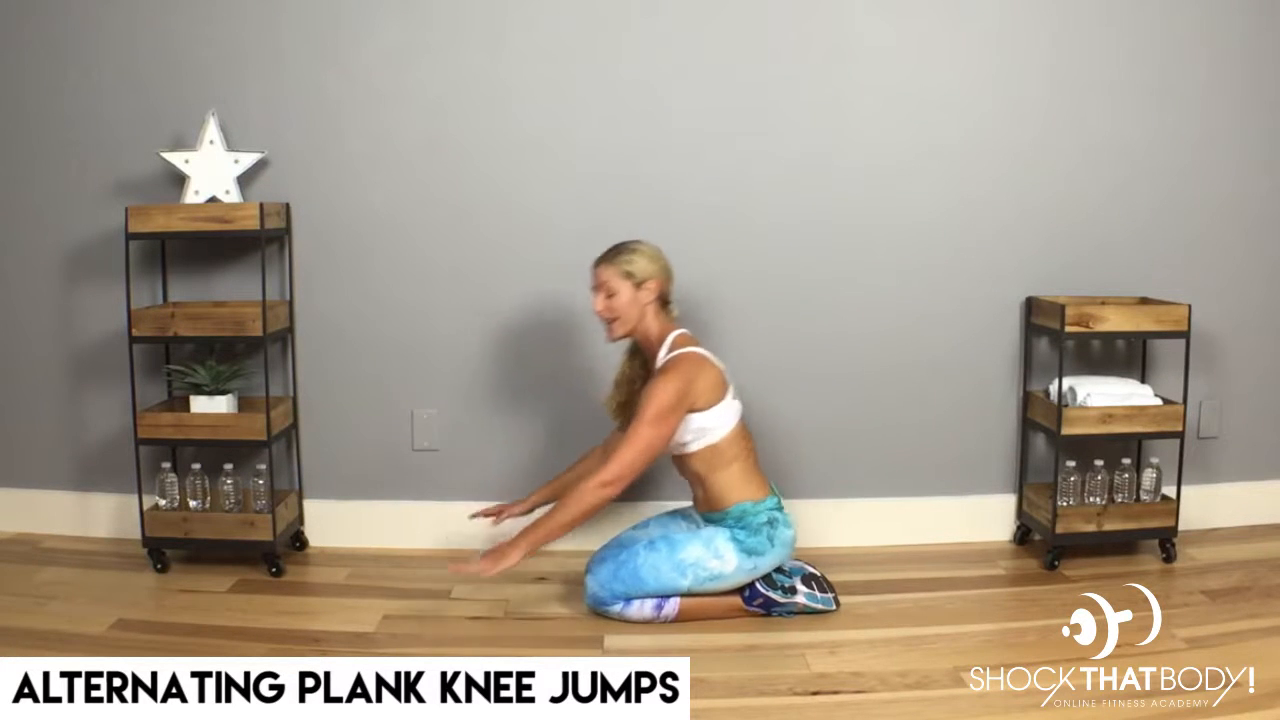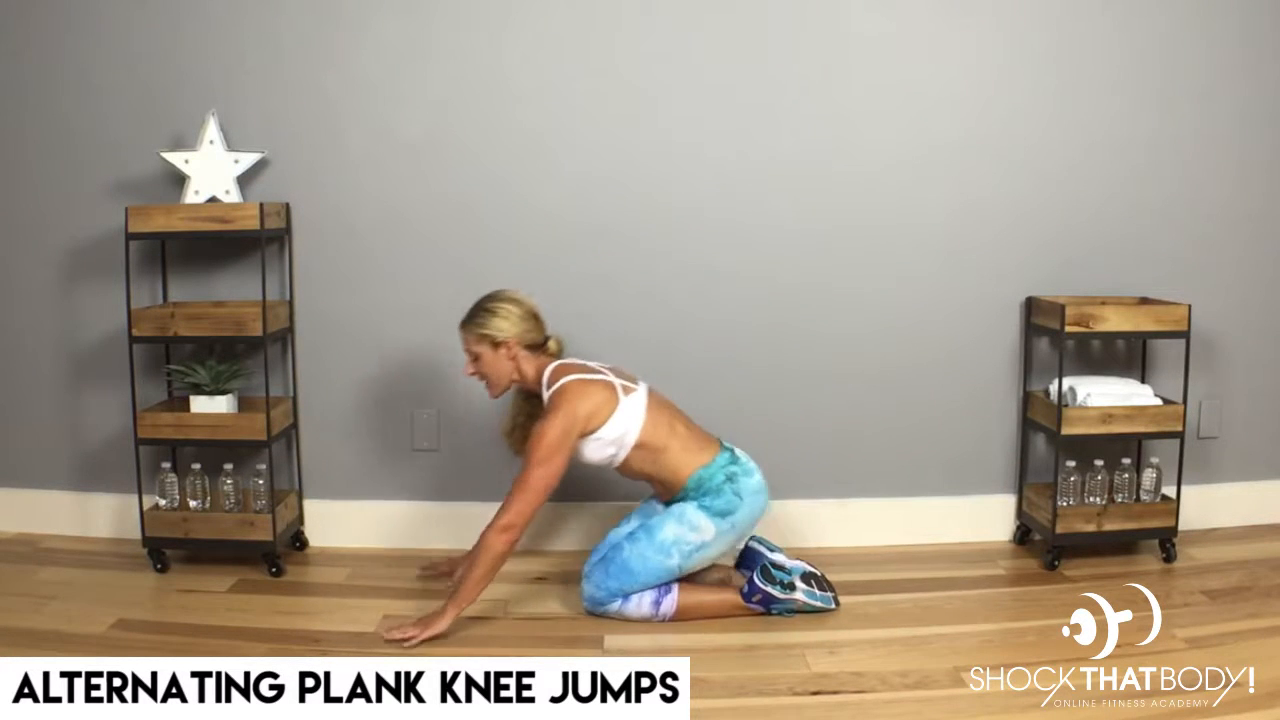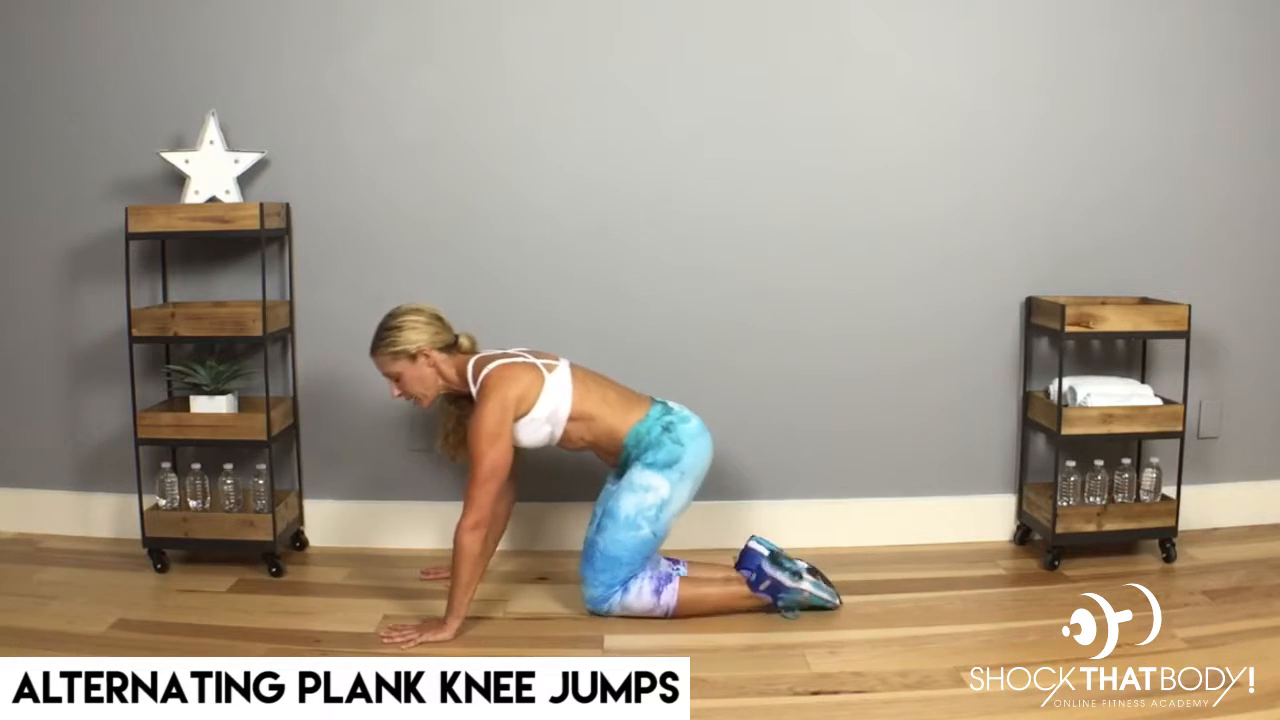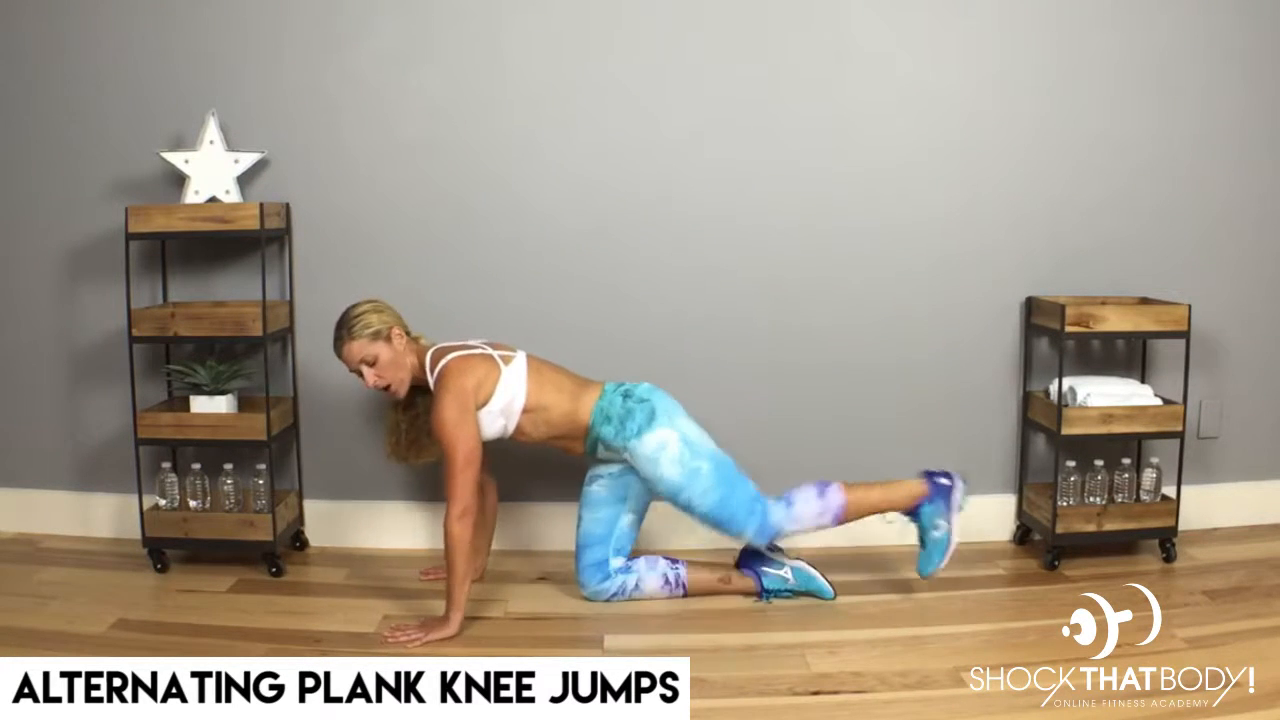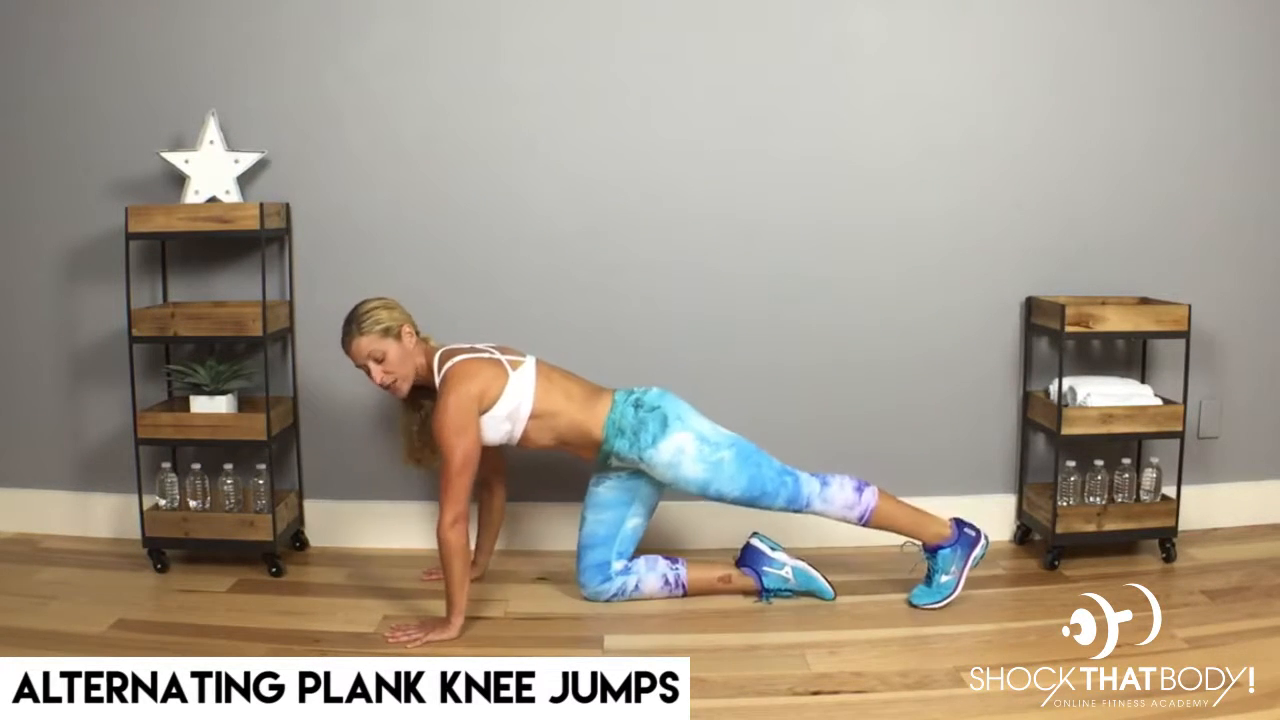
dt=0.5s
person 1, frame 1
left shoulder: (680, 371)
right shoulder: (652, 358)
left elbow: (610, 479)
right elbow: (612, 450)
left wrist: (519, 546)
right wrist: (530, 501)
left hip: (748, 532)
right hip: (713, 521)
left knee: (605, 587)
right knee: (605, 566)
left ankle: (758, 596)
right ankle: (758, 573)
person 1, frame 2
left shoulder: (566, 407)
right shoulder: (562, 378)
left elbow: (510, 523)
right elbow: (521, 503)
left wrist: (447, 614)
right wrist: (473, 561)
left hip: (722, 495)
right hip: (708, 485)
left knee: (602, 592)
right knee: (609, 569)
left ankle: (757, 594)
right ankle: (754, 570)
person 1, frame 3
left shoulder: (492, 398)
right shoulder: (487, 375)
left elbow: (474, 522)
right elbow: (502, 492)
left wrist: (449, 622)
right wrist: (471, 567)
left hip: (667, 445)
right hip: (657, 444)
left knee: (604, 593)
right knee: (611, 571)
left ankle: (766, 586)
right ankle: (753, 570)
person 1, frame 4
left shoulder: (450, 387)
right shoulder: (444, 378)
left elbow: (459, 511)
right elbow: (484, 482)
left wrist: (451, 617)
right wrist: (475, 564)
left hip: (635, 418)
right hip: (614, 446)
left knee: (760, 519)
right knee: (601, 581)
left ankle: (929, 494)
right ankle: (757, 574)
person 1, frame 5
left shoulder: (453, 395)
right shoulder: (459, 372)
left elbow: (452, 518)
right elbow: (493, 482)
left wrist: (452, 620)
right wrist: (479, 563)
left hip: (648, 428)
right hip: (621, 456)
left knee: (791, 489)
right knee: (599, 581)
left ankle: (951, 537)
right ankle: (755, 573)
